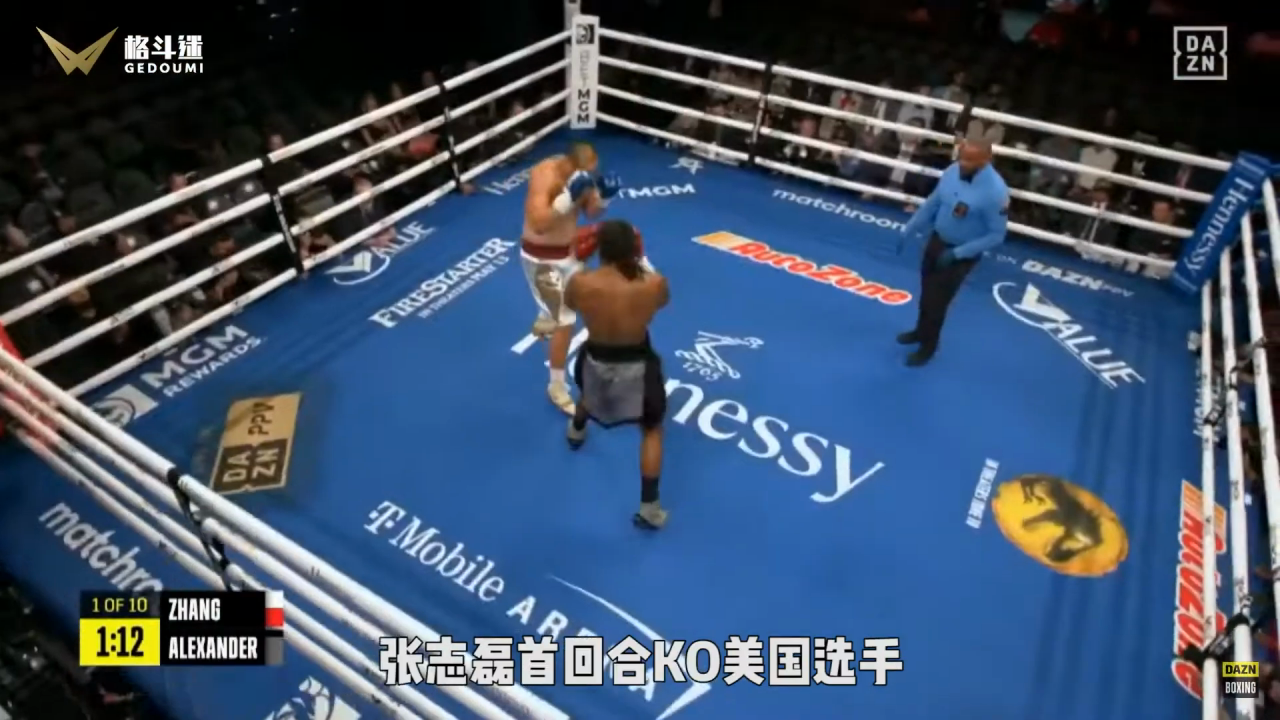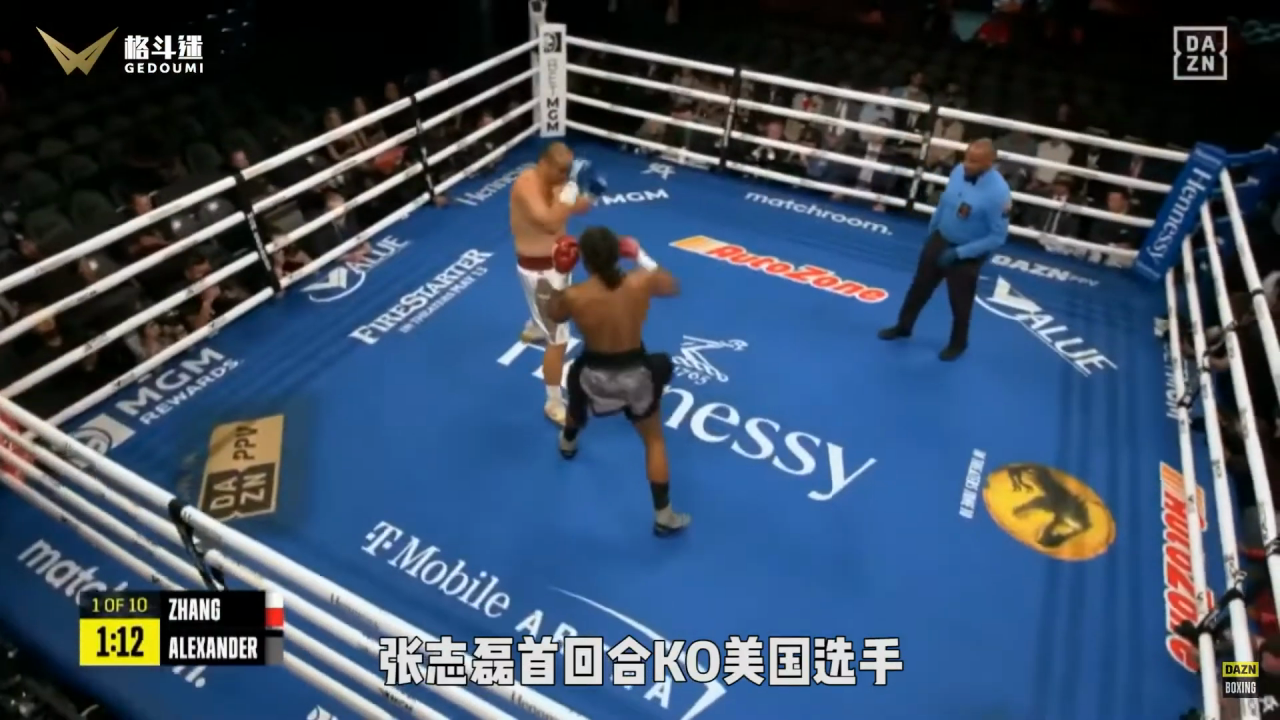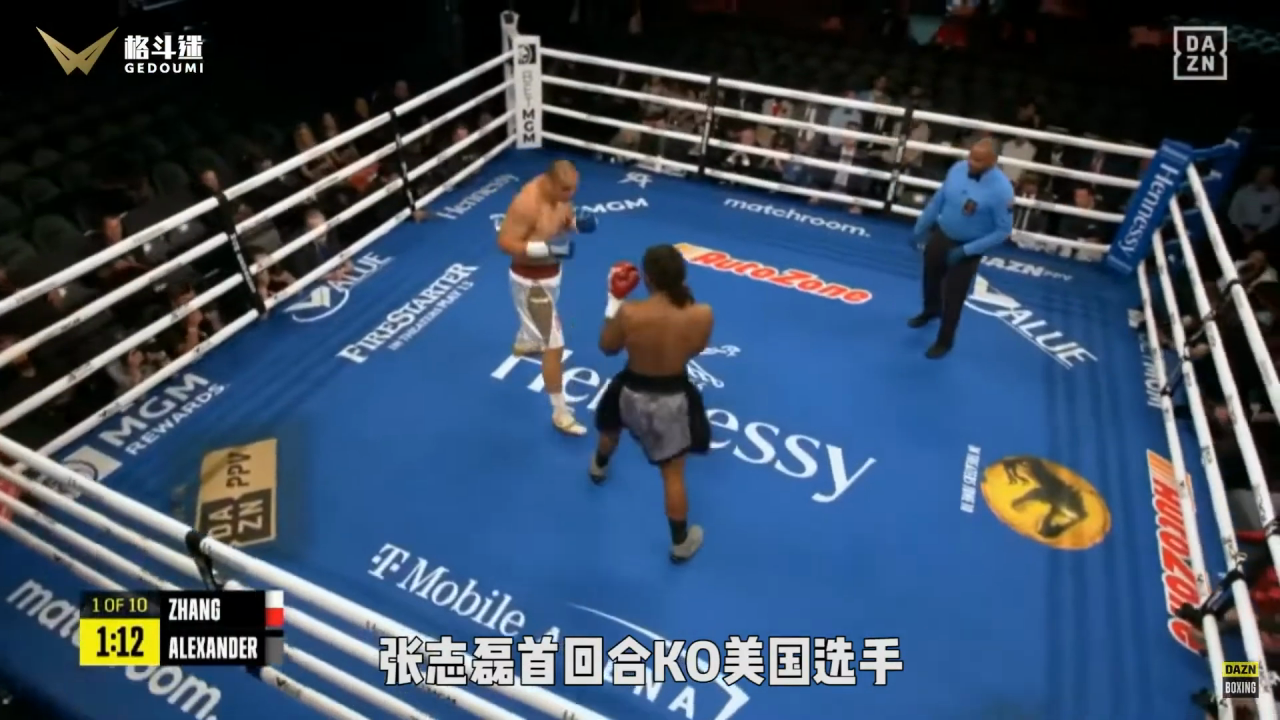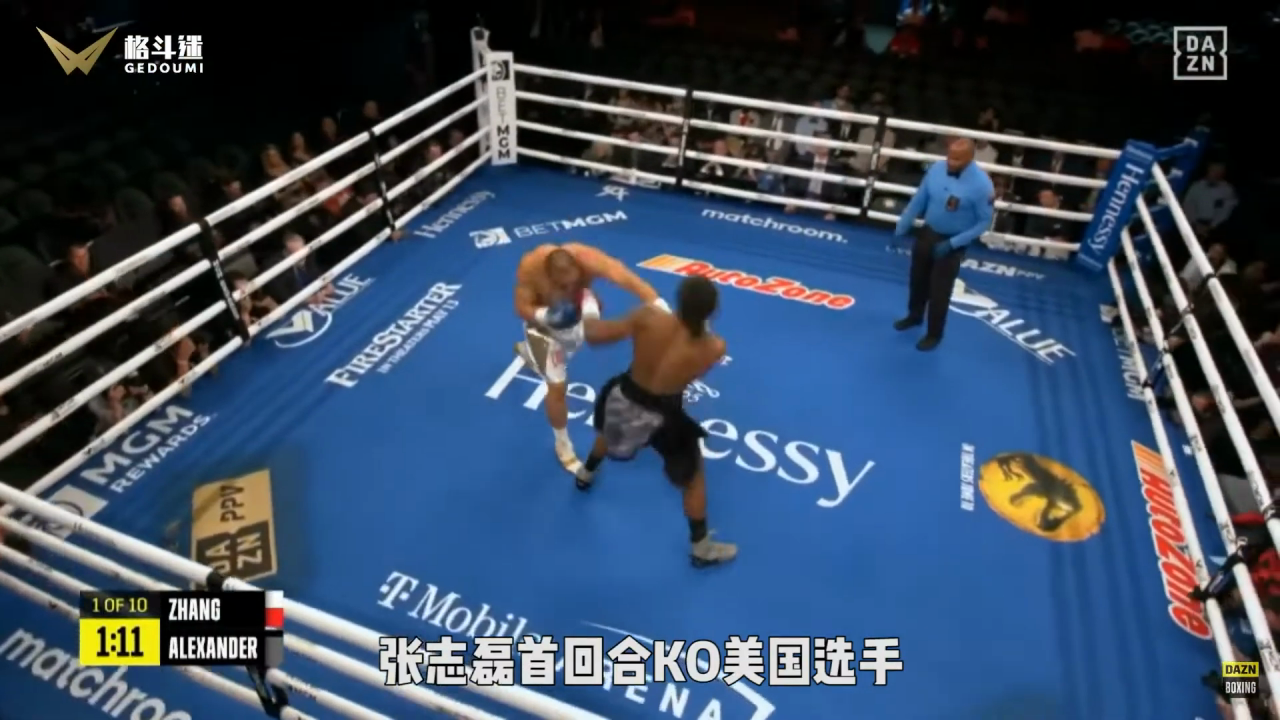
dt=0.4s
person 1, frame 1
left shoulder: (581, 282)
right shoulder: (652, 283)
left elbow: (570, 303)
right wrist: (642, 260)
left hip: (597, 362)
right hip: (636, 367)
left knee: (591, 391)
right knee: (652, 433)
left ankle: (576, 432)
right ankle: (649, 508)
person 1, frame 2
left shoulder: (574, 296)
right shoulder: (639, 283)
left elbow: (554, 315)
right elbow: (672, 287)
right wrist: (640, 256)
left hip: (595, 373)
right hip: (636, 371)
left knee: (578, 404)
right knee: (654, 443)
left ankle: (567, 442)
right ankle: (664, 516)
person 1, frame 3
left shoulder: (630, 314)
right shoulder: (702, 315)
left elbow: (608, 347)
left wrist: (614, 299)
left hip: (633, 394)
right hip: (673, 399)
left knee: (611, 424)
right knee: (672, 475)
left ankle: (598, 467)
right ankle: (681, 544)
person 1, frame 4
left shoulder: (649, 318)
right shoulder: (715, 348)
left elbow: (600, 334)
right wrist: (702, 319)
left hip: (625, 401)
right hip: (662, 419)
left knee: (609, 431)
right knee: (693, 478)
left ankle: (585, 473)
right ankle: (702, 547)
person 2, frame 1
left shoulder: (580, 174)
right shoulder: (544, 176)
left elbow: (592, 210)
right elbow: (539, 223)
left wrist: (603, 193)
right wrist: (570, 194)
left hip: (567, 249)
right hip: (542, 258)
left knee: (563, 296)
right knee: (565, 322)
left ankle: (543, 323)
right ankle: (558, 389)
person 2, frame 2
left shoulder: (559, 179)
right shoulder: (527, 185)
left elbow: (580, 206)
right elbow: (550, 220)
left wrist: (589, 192)
right wrist: (571, 185)
left hip: (557, 260)
right hip: (538, 270)
right knee: (559, 340)
left ankle: (533, 329)
right ankle: (555, 405)
person 2, frame 3
left shoulder: (558, 192)
right shoulder: (527, 203)
right elbow: (506, 242)
left wrist: (577, 222)
right wrist: (547, 248)
left hip: (550, 270)
right hip: (531, 278)
left knee: (535, 316)
right knee: (554, 345)
left ankle: (524, 343)
right ankle: (560, 412)
person 2, frame 4
left shoulder: (587, 258)
right shoulder: (531, 265)
left elbow: (630, 278)
right elbow: (522, 307)
left wrist: (660, 307)
right wrist: (549, 316)
left hip: (579, 319)
right hip: (544, 323)
left knee: (564, 356)
right knee: (557, 385)
left ankle: (529, 350)
right ankle: (563, 445)
person 3, frame 1
left shoulder: (995, 191)
right shoulder: (953, 171)
left elbow: (996, 235)
right elbow: (932, 203)
left wrist: (957, 253)
right wrist: (908, 230)
left hip: (963, 254)
right hip: (937, 241)
left knee: (936, 297)
right knee: (928, 290)
left ankle: (927, 346)
right ankle: (923, 331)
person 3, frame 2
left shoulder: (998, 193)
right shoulder: (959, 171)
left elbow: (998, 237)
left wrist: (959, 253)
right wrist: (932, 231)
left hip: (967, 255)
right hip: (940, 240)
left knee: (960, 301)
right knee: (920, 285)
left ankle: (958, 343)
right ankle: (903, 326)
person 3, frame 3
left shoulder: (1001, 190)
right shoulder: (958, 169)
left elbow: (1003, 231)
right elbow: (937, 201)
left wrist: (966, 250)
right wrist: (919, 229)
left hip: (967, 248)
right hip: (940, 236)
left knee: (953, 296)
right knee: (930, 279)
left ankle: (944, 341)
right ankle: (931, 311)
person 3, frame 4
left shoulder: (981, 184)
right shoulder: (936, 169)
left elbow: (984, 222)
right elbow: (918, 200)
left wrist: (953, 243)
right wrist: (900, 229)
left hip: (953, 242)
right hip: (927, 233)
left knee: (939, 289)
right knee: (918, 278)
left ankle: (934, 333)
right ankle: (915, 315)
